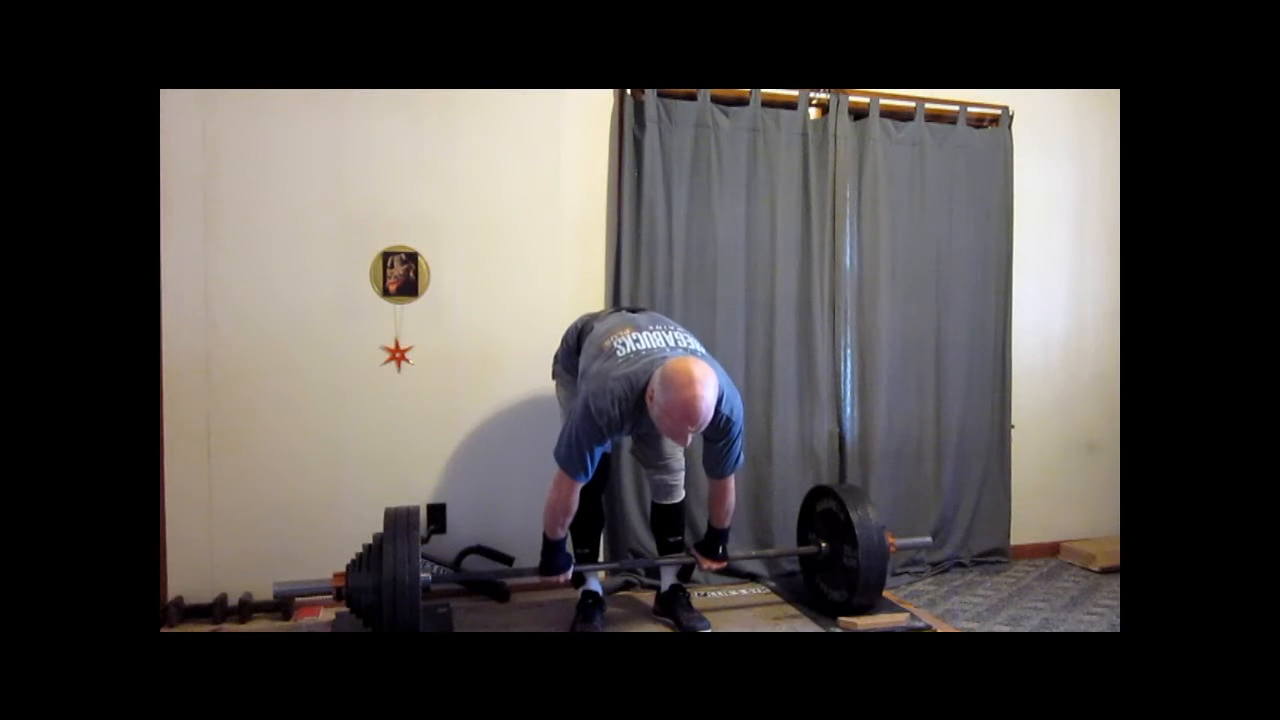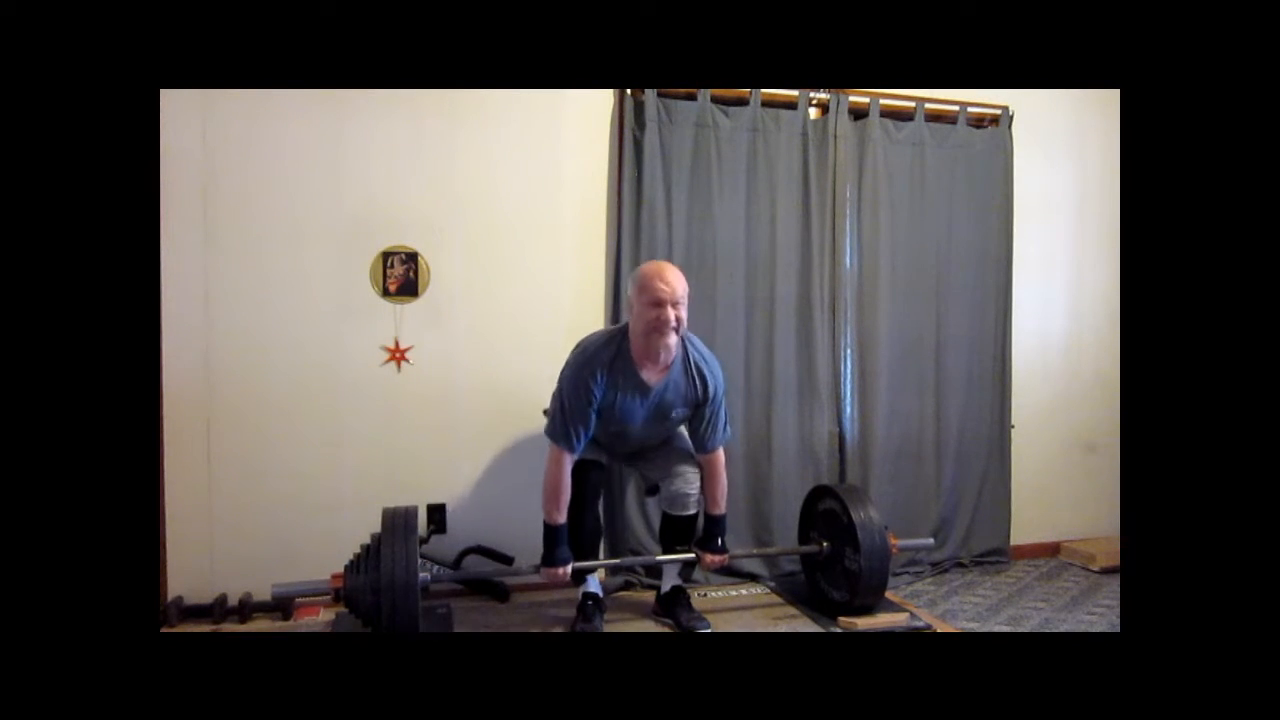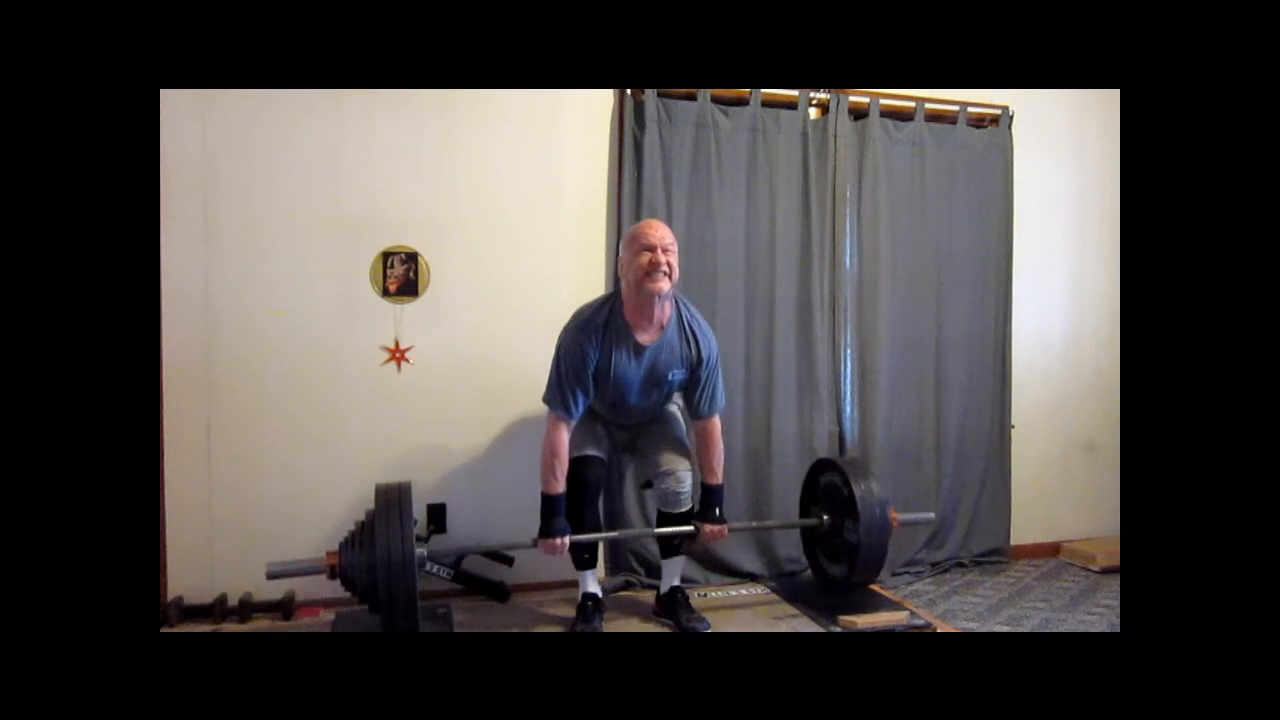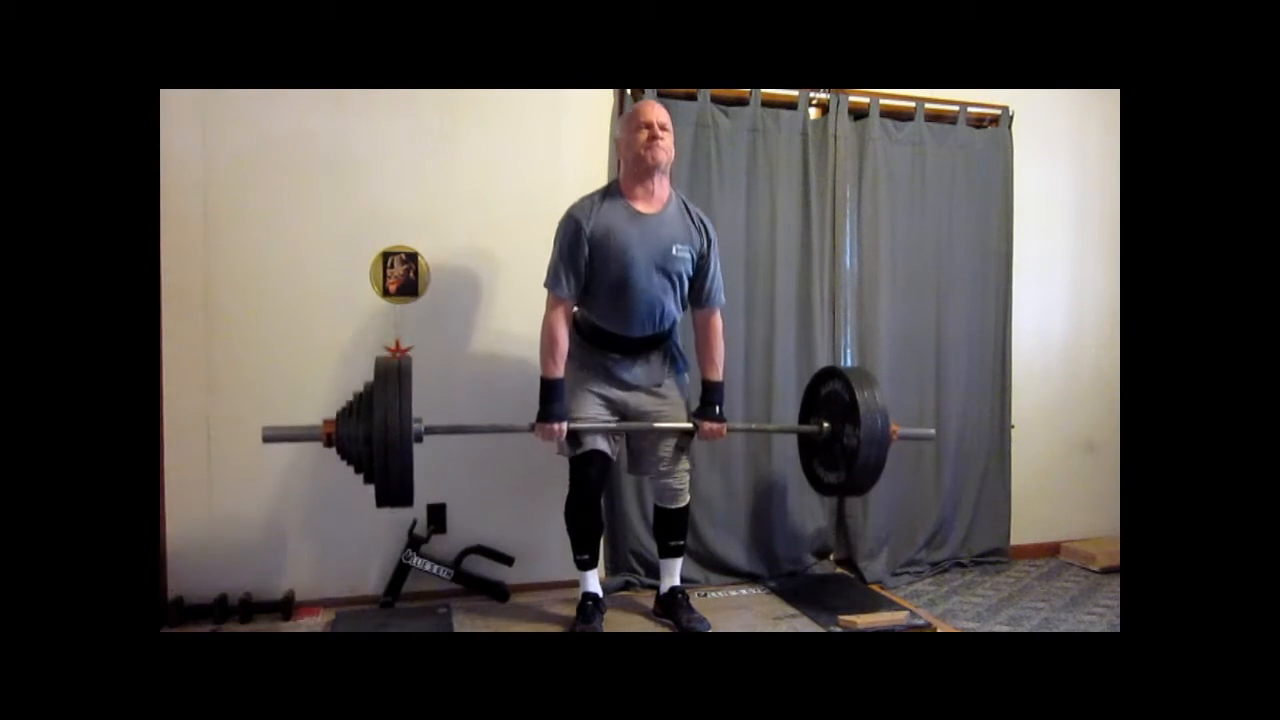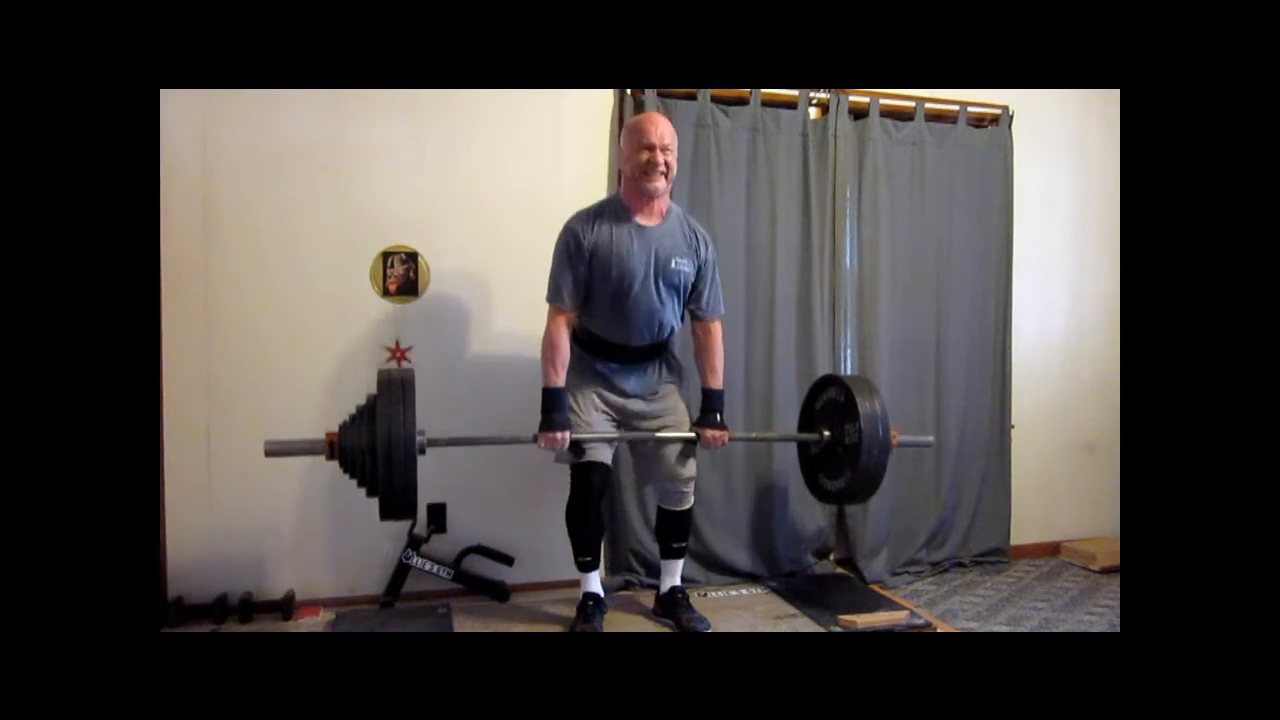
dt=1s
person 1, frame 1
left shoulder: (726, 404)
right shoulder: (605, 400)
left elbow: (723, 481)
right elbow: (568, 484)
left wrist: (715, 543)
right wrist: (553, 554)
left knee: (669, 476)
right knee: (590, 478)
left ankle: (670, 591)
right ankle: (590, 591)
person 1, frame 2
left shoulder: (703, 368)
right shoulder: (591, 361)
left elbow: (712, 455)
right elbow: (562, 457)
left wrist: (715, 534)
right wrist: (554, 545)
left hip: (658, 438)
right hip: (592, 439)
left knee: (687, 482)
right knee: (583, 485)
left ankle: (671, 591)
right ankle: (589, 594)
person 1, frame 3
left shoulder: (696, 333)
right shoulder: (587, 329)
left elbow: (707, 422)
right elbow: (560, 425)
left wrist: (713, 505)
right wrist: (552, 516)
left hip: (655, 413)
right hip: (592, 416)
left knee: (679, 482)
right knee: (584, 482)
left ankle: (670, 593)
right ankle: (590, 597)
person 1, frame 4
left shoulder: (695, 225)
right shoulder: (586, 217)
left elbow: (708, 316)
right elbow: (558, 312)
left wrist: (713, 399)
right wrist: (551, 400)
left hip: (661, 367)
right hip: (592, 366)
left knee: (674, 481)
right knee: (587, 480)
left ankle: (671, 592)
right ankle: (590, 596)
person 1, frame 5
left shoulder: (694, 238)
right shoulder: (584, 230)
left elbow: (708, 326)
right elbow: (560, 322)
left wrist: (713, 405)
right wrist: (554, 405)
left hip: (658, 375)
right hip: (591, 373)
left knee: (680, 480)
right knee: (589, 480)
left ankle: (671, 592)
right ankle: (591, 595)
